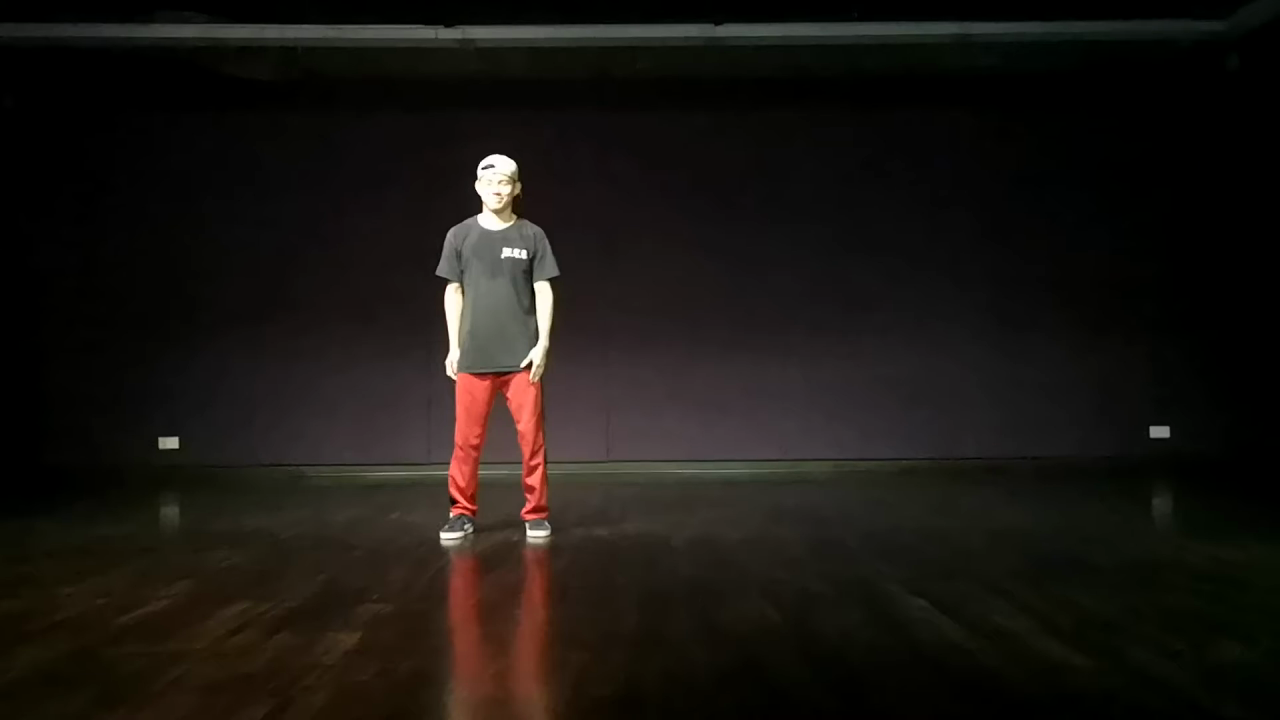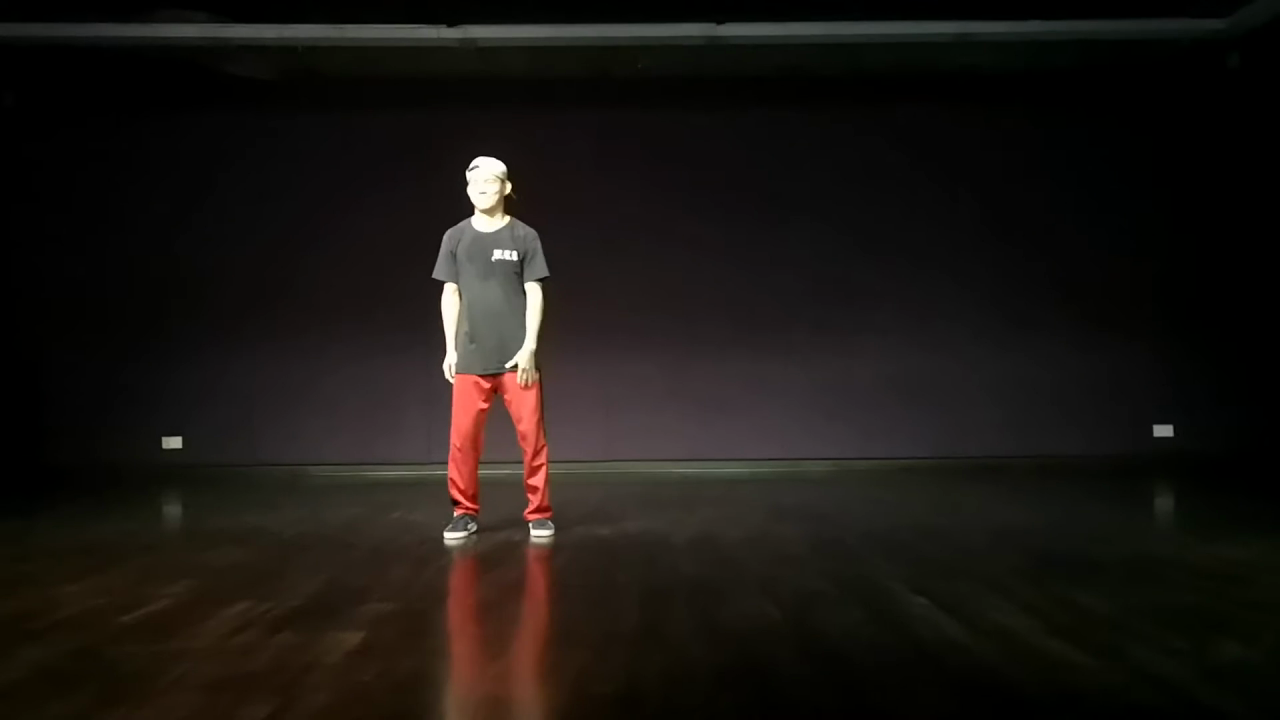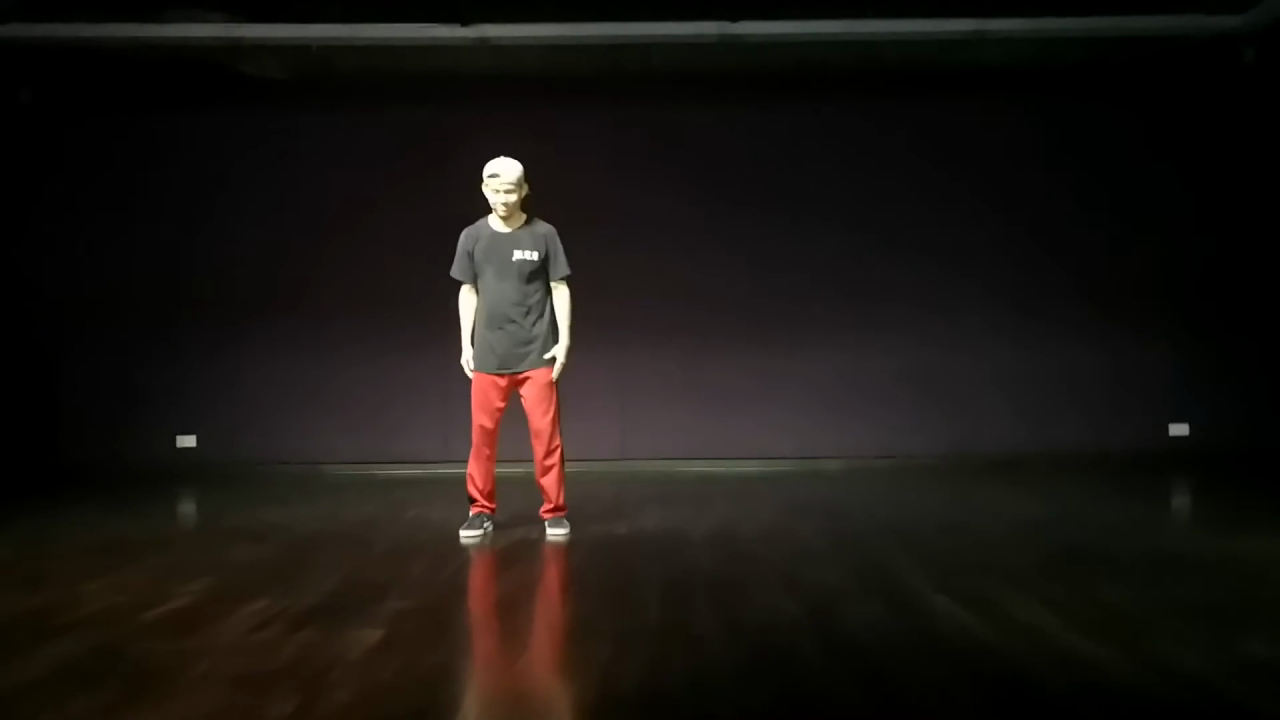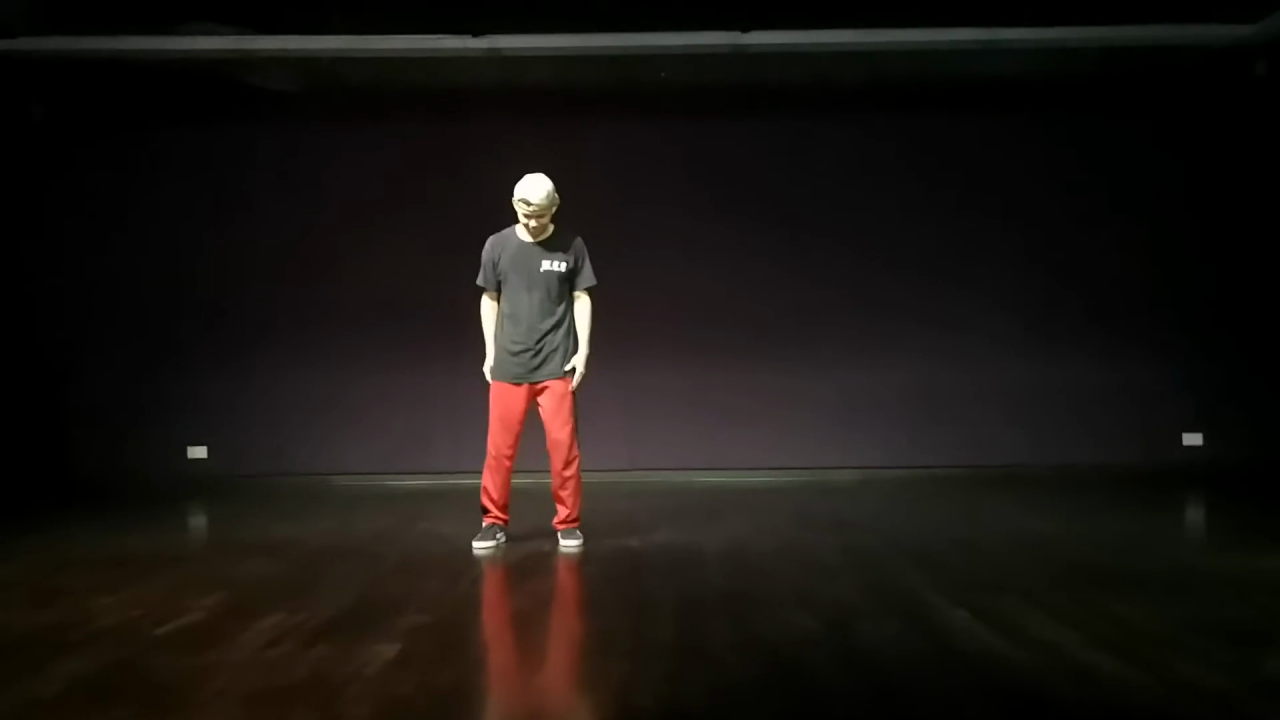
dt=0.5s
person 1, frame 1
left shoulder: (532, 235)
right shoulder: (460, 235)
left elbow: (543, 291)
right elbow: (453, 292)
left wrist: (543, 342)
right wrist: (454, 345)
left hip: (521, 355)
right hip: (474, 356)
left knee: (530, 436)
right knee: (466, 437)
left ankle: (535, 513)
right ankle: (462, 512)
person 1, frame 2
left shoulder: (524, 236)
right shoulder: (455, 237)
left elbow: (535, 293)
right elbow: (451, 294)
left wrist: (529, 346)
right wrist: (450, 348)
left hip: (515, 355)
right hip: (471, 357)
left knee: (531, 436)
right knee: (463, 438)
left ankle: (539, 512)
right ankle: (465, 512)
person 1, frame 3
left shoulder: (544, 234)
right shoulder: (472, 237)
left elbow: (560, 288)
right elbow: (468, 292)
left wrist: (564, 339)
right wrist: (466, 343)
left hip: (537, 353)
right hip: (489, 355)
left knee: (545, 434)
right knee: (482, 435)
left ankle: (554, 511)
right ankle: (481, 510)
person 1, frame 4
left shoulder: (571, 246)
right shoulder: (497, 246)
left elbow: (582, 299)
right elbow: (489, 299)
left wrist: (583, 350)
right wrist: (490, 350)
left hip: (557, 364)
right hip: (509, 364)
left knee: (562, 445)
right knee: (500, 446)
left ankle: (568, 522)
right ankle: (494, 521)
